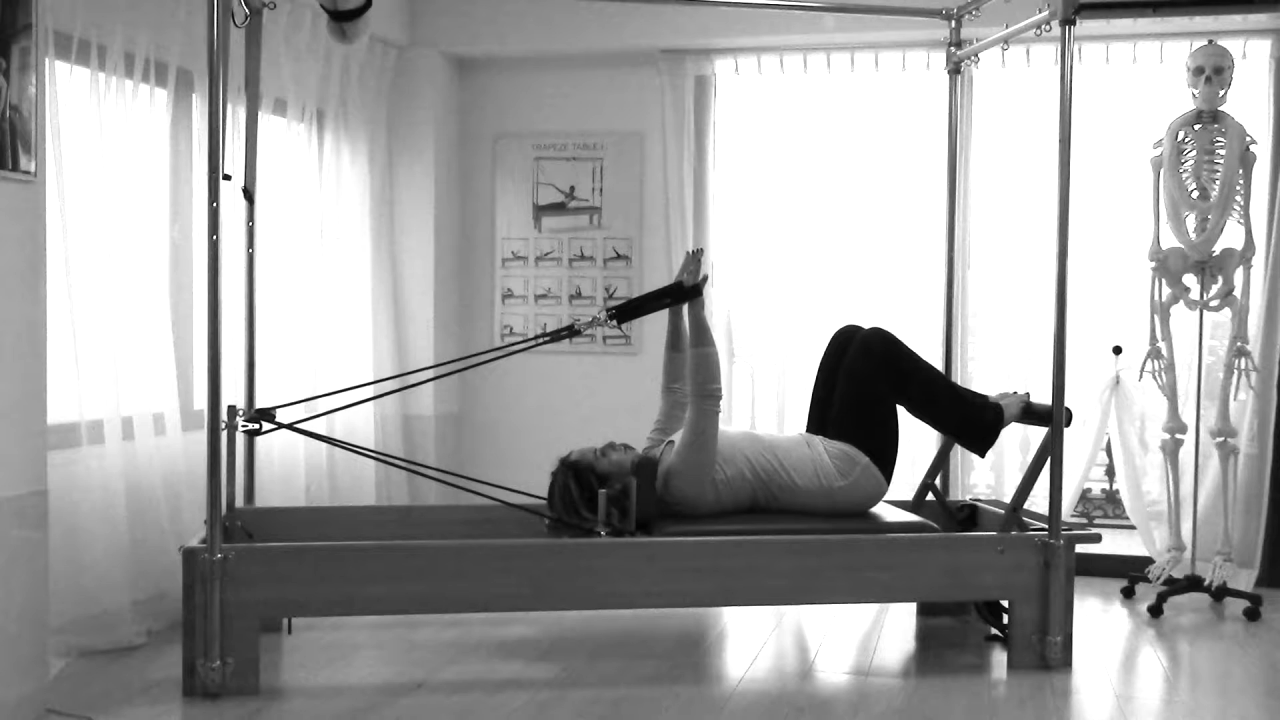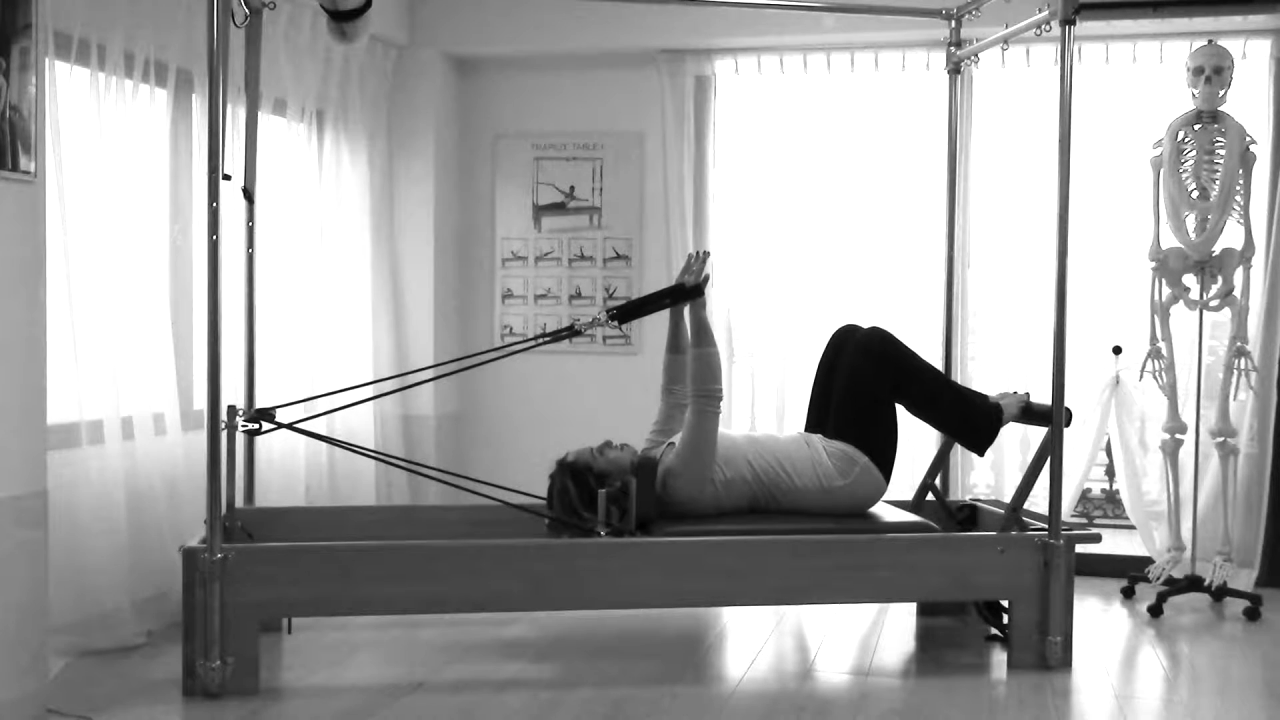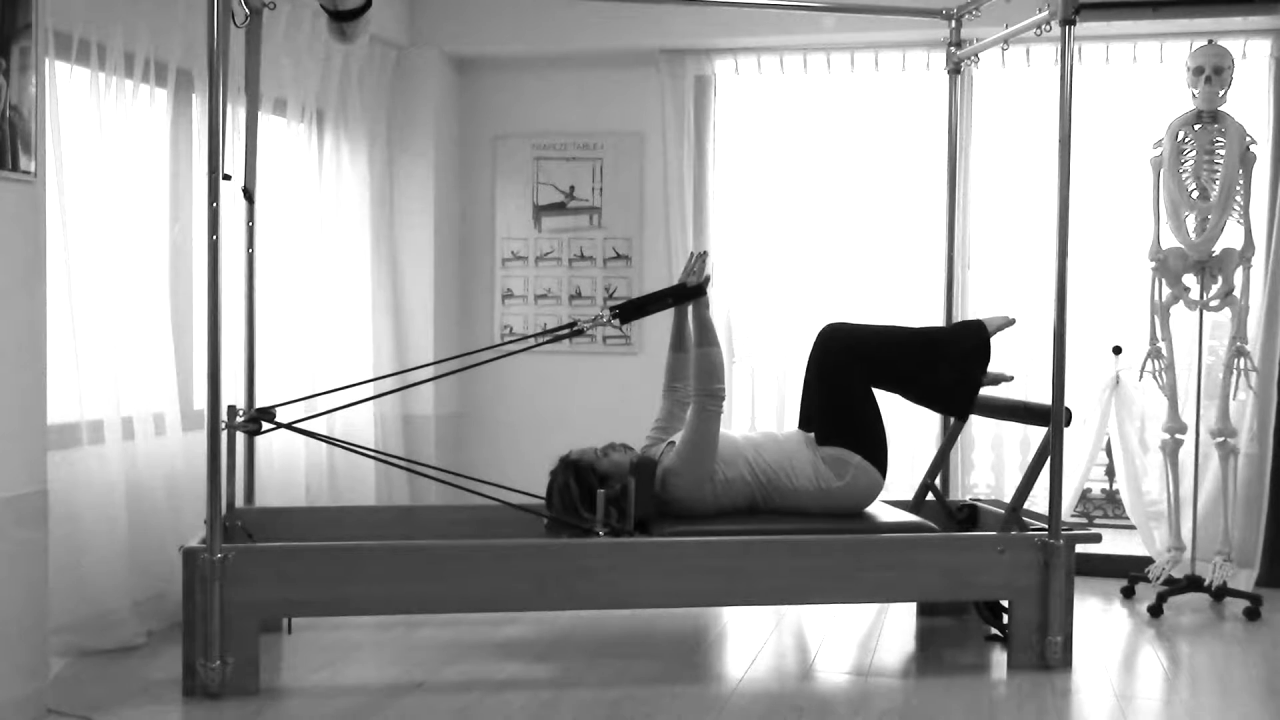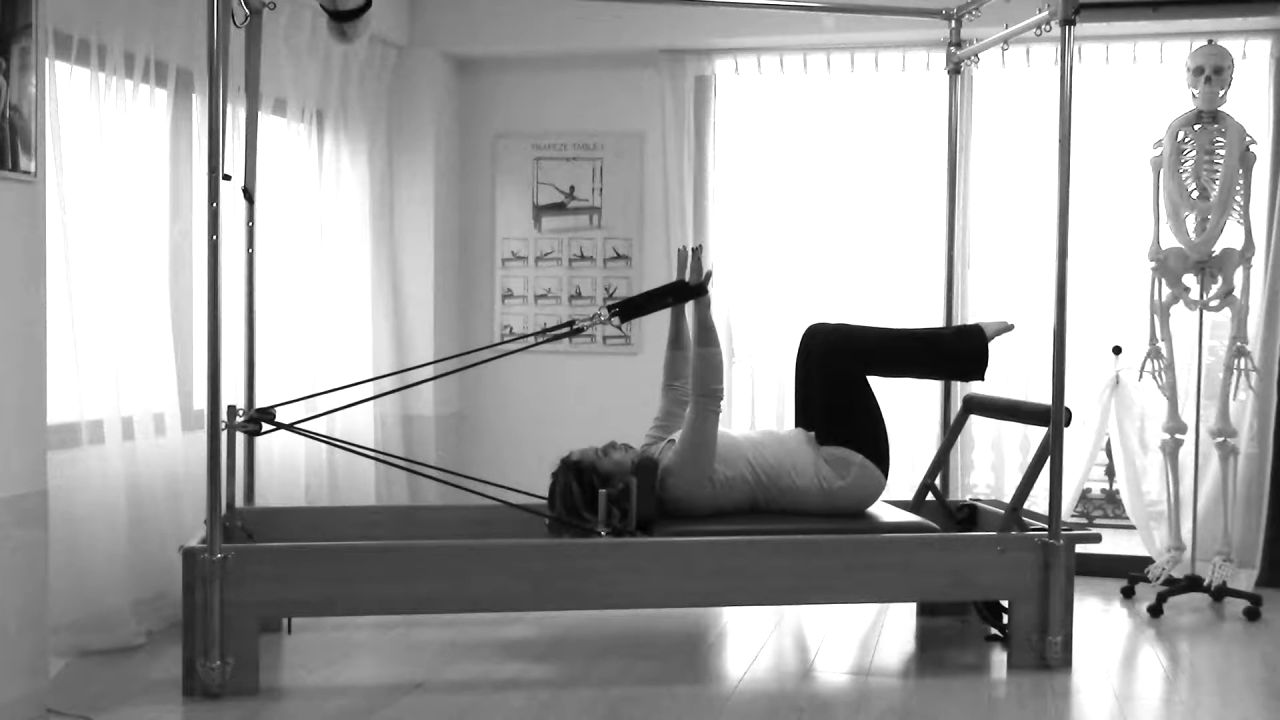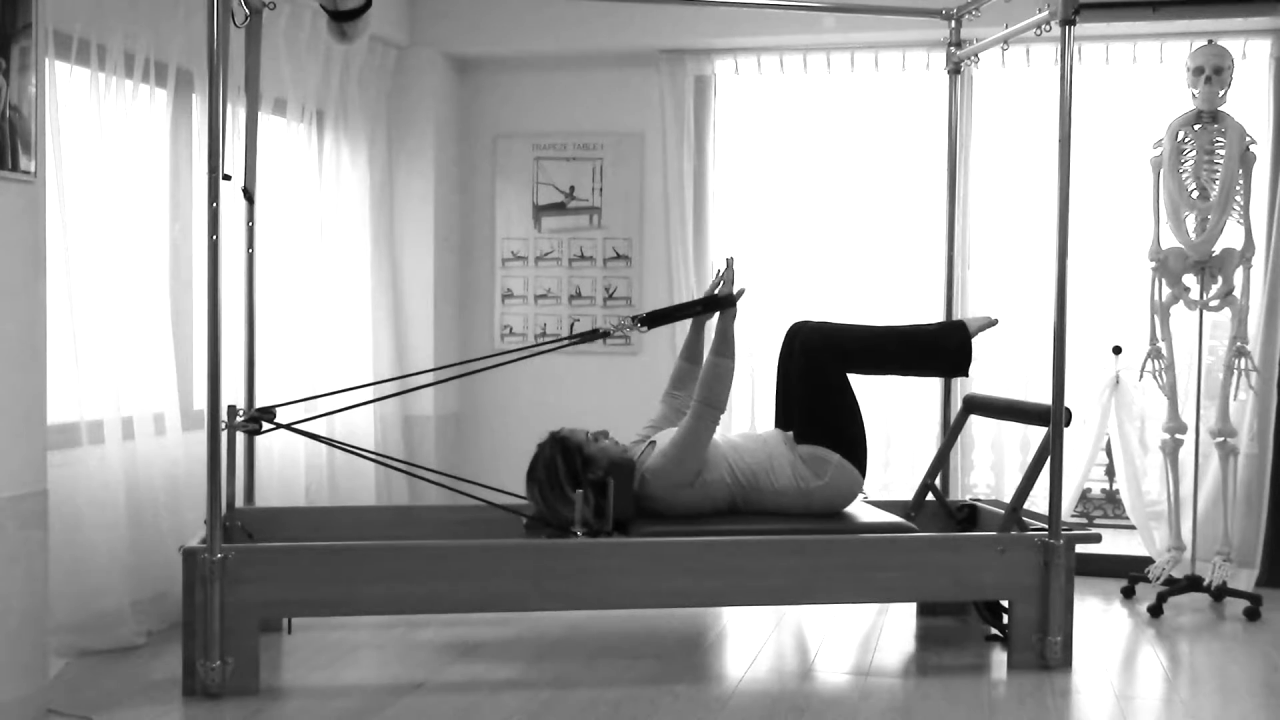
dt=1s
person 1, frame 1
left shoulder: (655, 461)
right shoulder: (679, 482)
left elbow: (675, 393)
right elbow: (705, 397)
left wrist: (675, 310)
right wrist: (694, 309)
left hip: (821, 459)
right hip: (850, 472)
left knee: (852, 337)
right knee: (876, 346)
left ankle: (971, 410)
right ankle: (986, 418)
person 1, frame 2
left shoulder: (654, 462)
right shoulder: (678, 483)
left elbow: (675, 394)
right elbow: (705, 398)
left wrist: (677, 311)
right wrist: (696, 309)
left hip: (820, 459)
right hip: (849, 473)
left knee: (850, 338)
right knee: (873, 345)
left ankle: (970, 411)
right ankle: (984, 416)
person 1, frame 3
left shoulder: (654, 458)
right shoulder: (678, 482)
left elbow: (676, 392)
right elbow: (707, 398)
left wrist: (680, 309)
right wrist: (699, 307)
left hip: (815, 459)
right hip: (847, 472)
left knee: (842, 352)
right knee: (838, 343)
left ankle: (967, 383)
right ankle: (972, 341)
person 1, frame 4
left shoulder: (655, 456)
right shoulder: (677, 481)
left elbow: (676, 391)
right elbow: (705, 398)
left wrist: (678, 306)
right wrist: (700, 307)
left hip: (812, 459)
right hip: (847, 473)
left knee: (819, 340)
right knee: (832, 344)
left ankle: (963, 348)
right ankle: (970, 346)
person 1, frame 5
left shoulder: (638, 457)
right shoulder: (659, 478)
left elbow: (677, 399)
right elbow: (707, 407)
left wrist: (700, 321)
right wrist: (725, 321)
left hip: (791, 459)
right hip: (824, 472)
left knee: (803, 338)
right knee: (815, 343)
left ankle: (950, 341)
right ankle: (954, 340)
